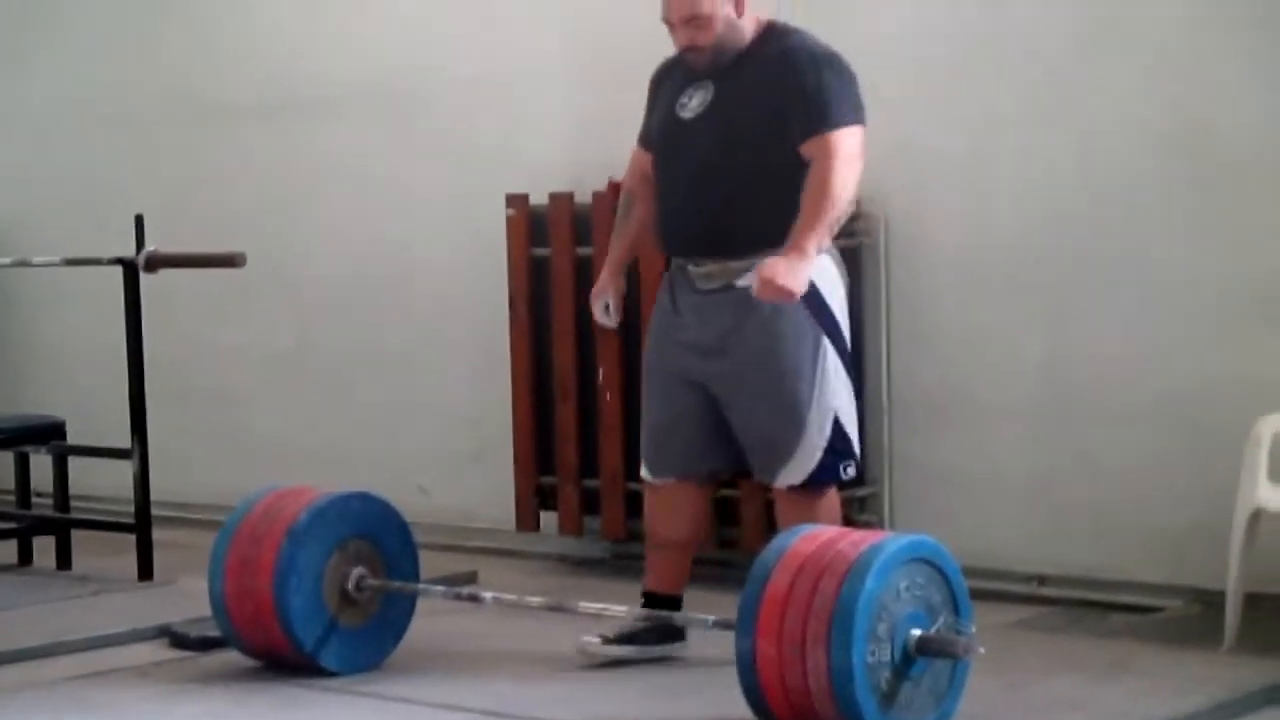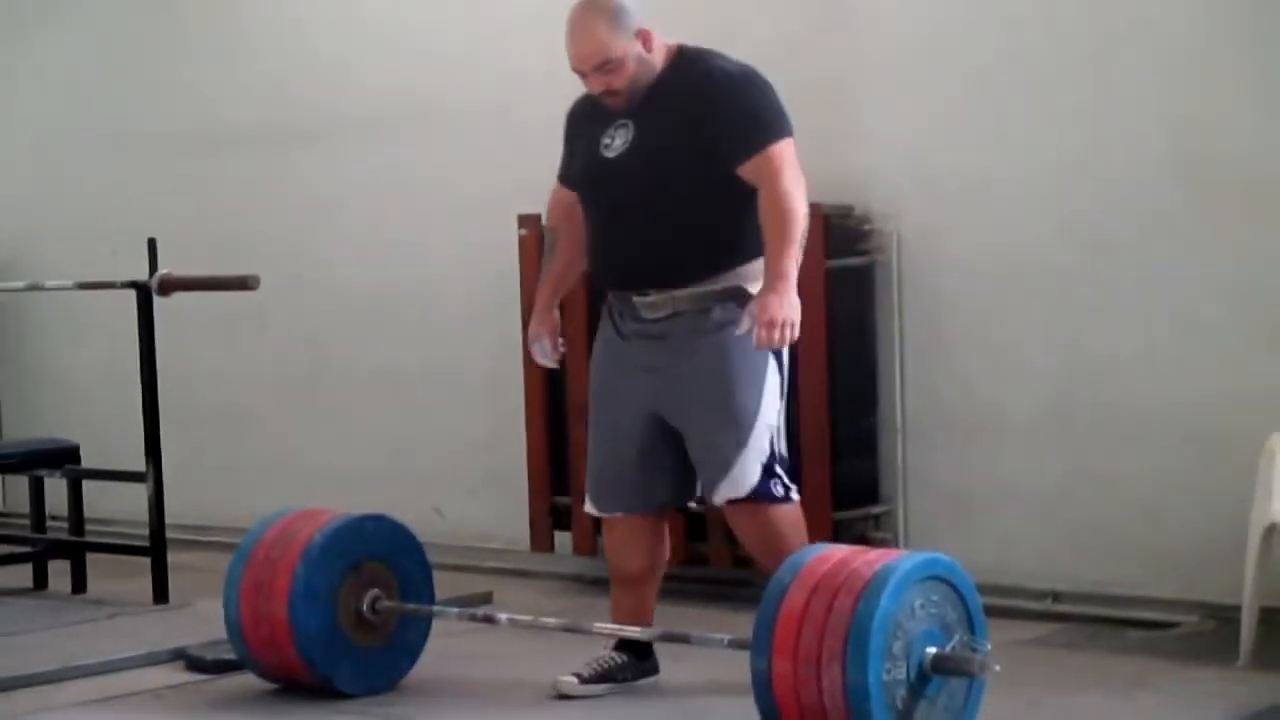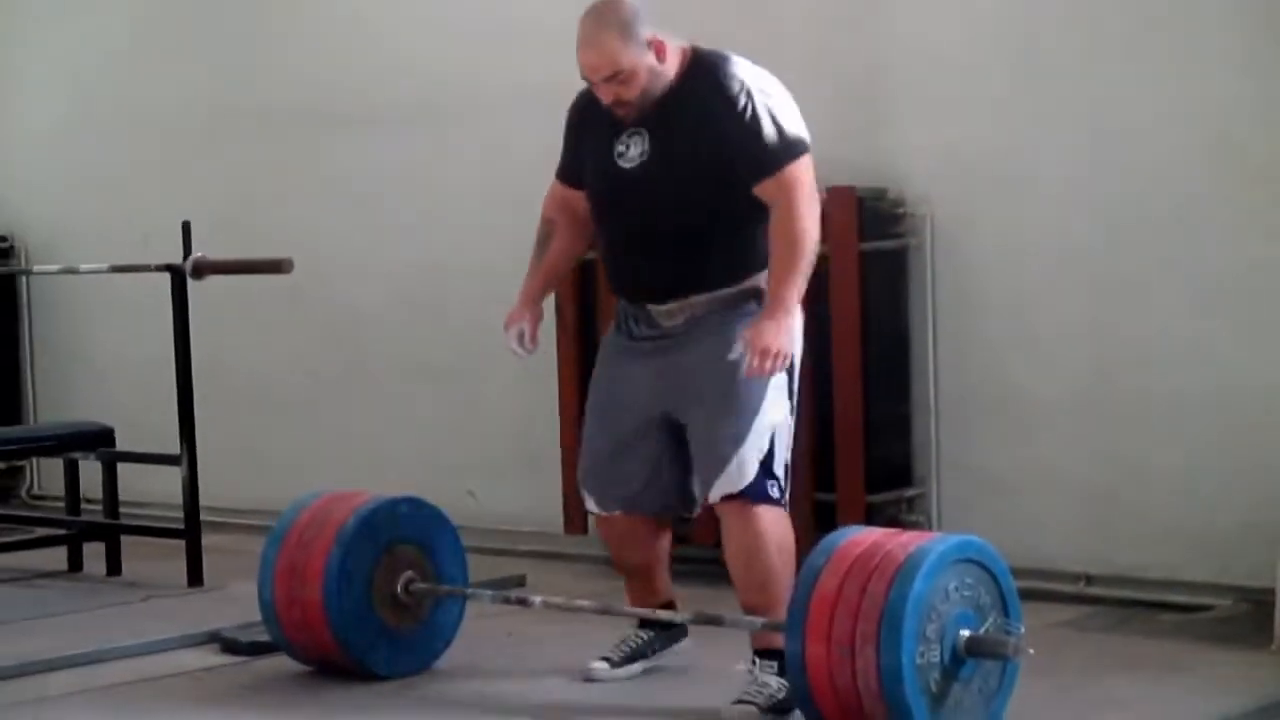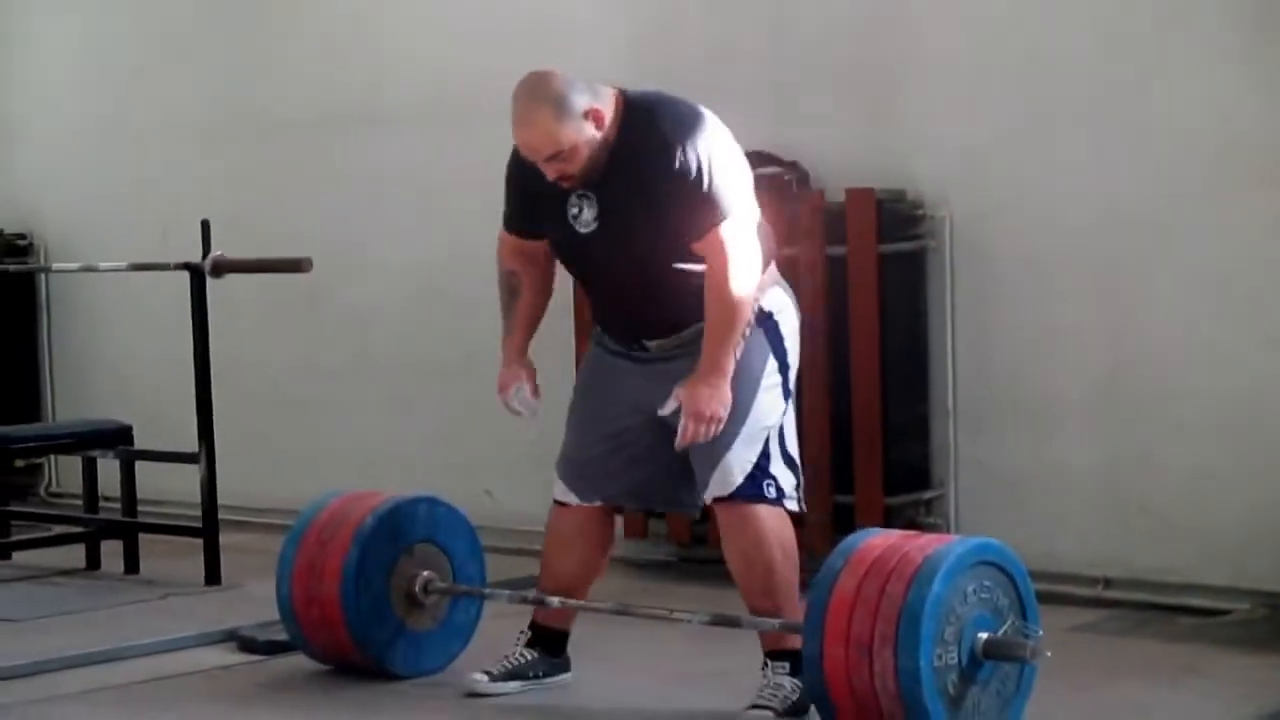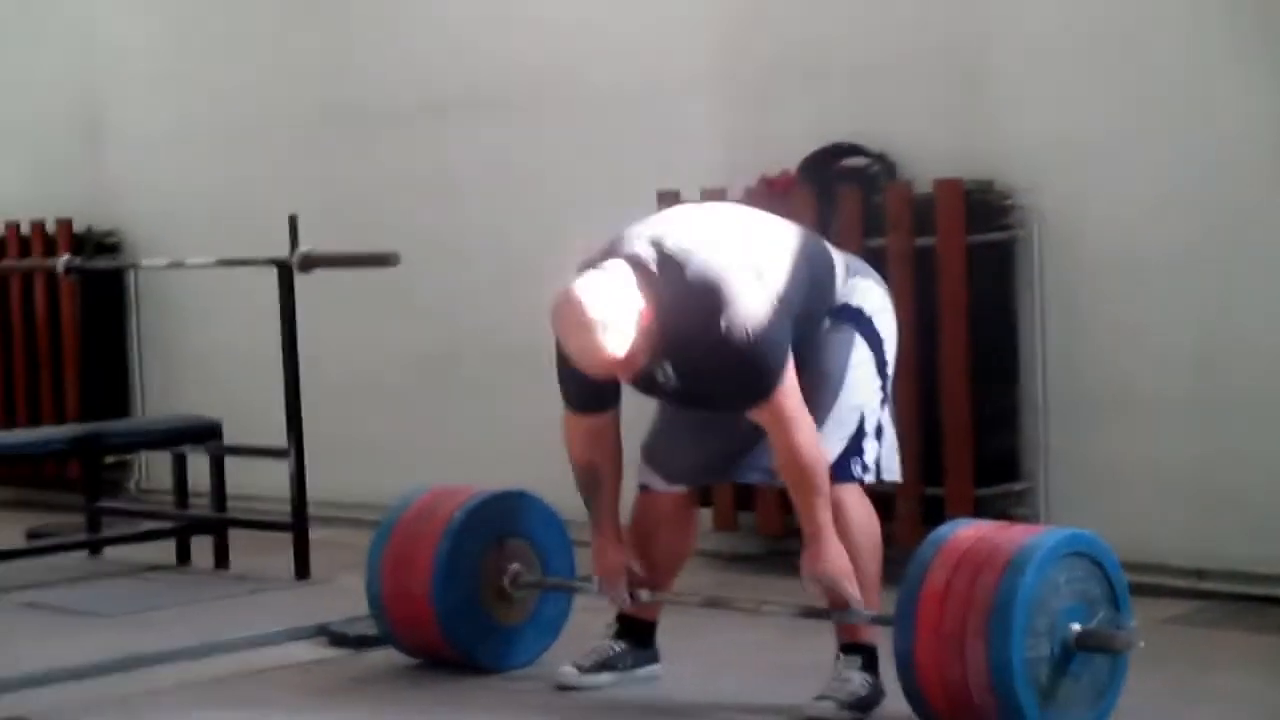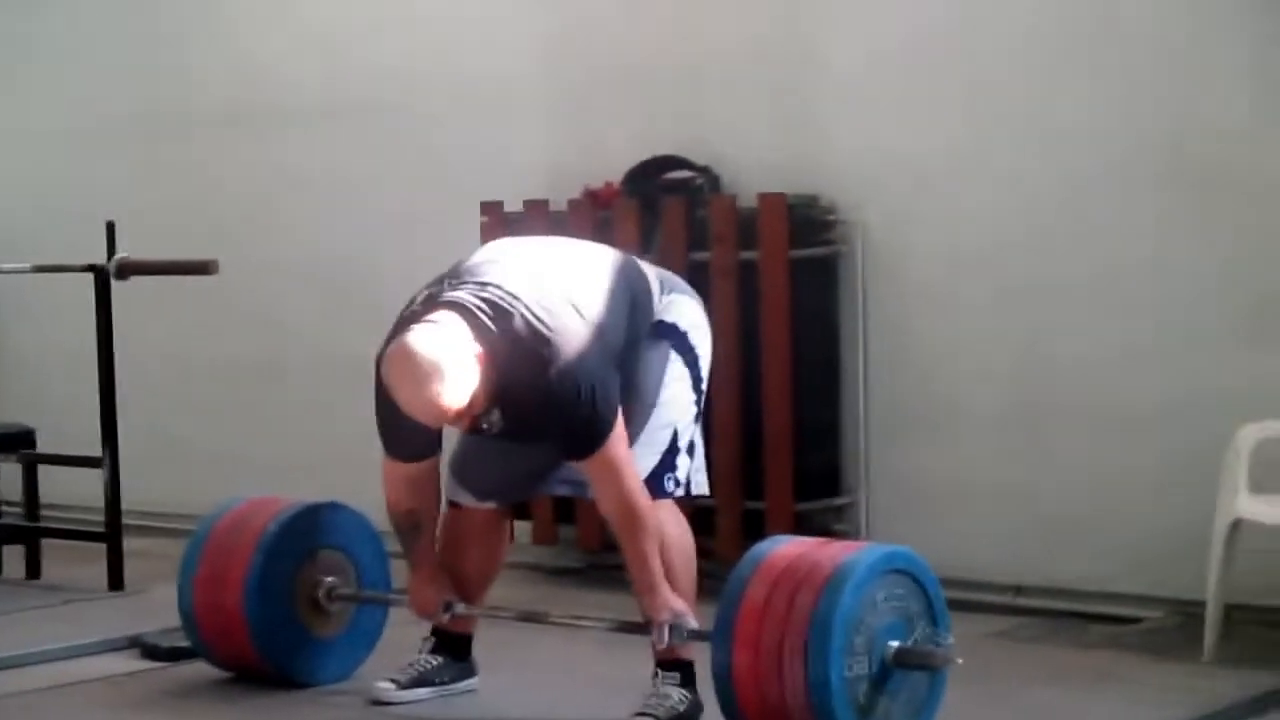
dt=0.4s
person 1, frame 1
left shoulder: (802, 65)
right shoulder: (672, 79)
left elbow: (838, 161)
right elbow: (645, 176)
left wrist: (801, 255)
right wrist: (614, 264)
left hip: (775, 292)
right hip: (686, 294)
left knee: (799, 466)
right knee: (670, 465)
right ankle: (661, 614)
person 1, frame 2
left shoulder: (723, 88)
right shoulder: (587, 117)
left elbow: (780, 182)
right elbow: (569, 215)
left wrist: (779, 285)
right wrist: (546, 303)
left hip: (723, 314)
right hip: (628, 324)
left knee: (748, 484)
right knee: (623, 497)
right ankle: (631, 647)
person 1, frame 3
left shoulder: (737, 96)
right shoulder: (591, 113)
left elbow: (795, 202)
right elbow: (567, 209)
left wrist: (781, 312)
right wrist: (532, 296)
left hip: (734, 320)
right hip: (639, 327)
left knee: (741, 486)
right knee: (614, 492)
left ankle: (774, 662)
right ankle: (658, 620)
person 1, frame 4
left shoulder: (679, 141)
right shoulder: (534, 165)
left elbow: (733, 261)
right elbow: (521, 256)
left wrist: (712, 374)
right wrist: (514, 350)
left hip: (730, 330)
right hip: (623, 346)
left knee: (742, 492)
right knee: (579, 492)
left ankle: (787, 666)
right ankle: (544, 647)
person 1, frame 5
left shoulder: (725, 308)
right shoulder: (587, 317)
left elbow: (790, 435)
right elbow: (587, 435)
left wrist: (822, 541)
right wrist: (606, 537)
left hip: (832, 315)
left knee: (831, 474)
right knee: (665, 477)
left ankle: (859, 663)
right ankle: (633, 638)
person 1, frame 6
left shoulder: (560, 363)
right shoulder: (404, 371)
left elbow: (616, 487)
right elbow: (408, 481)
left wrist: (654, 590)
right wrist: (425, 572)
left knee: (648, 488)
right knee: (473, 491)
left ankle: (675, 679)
right ankle: (450, 652)
